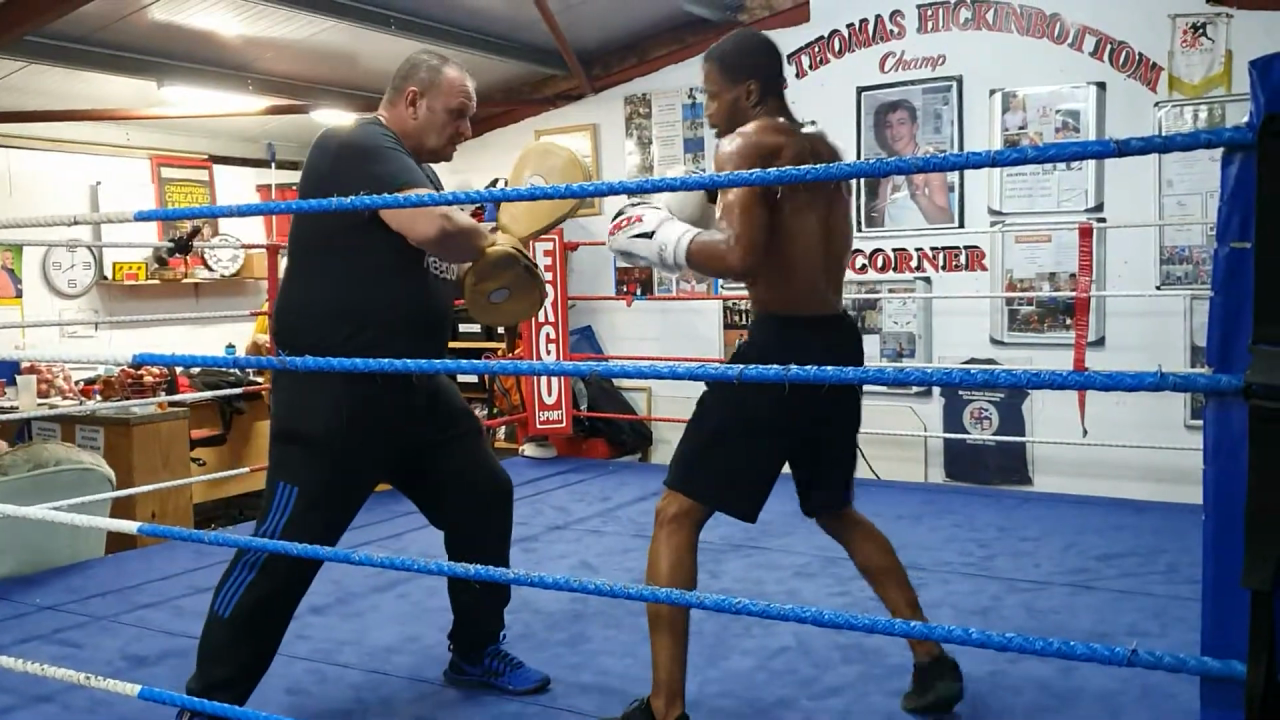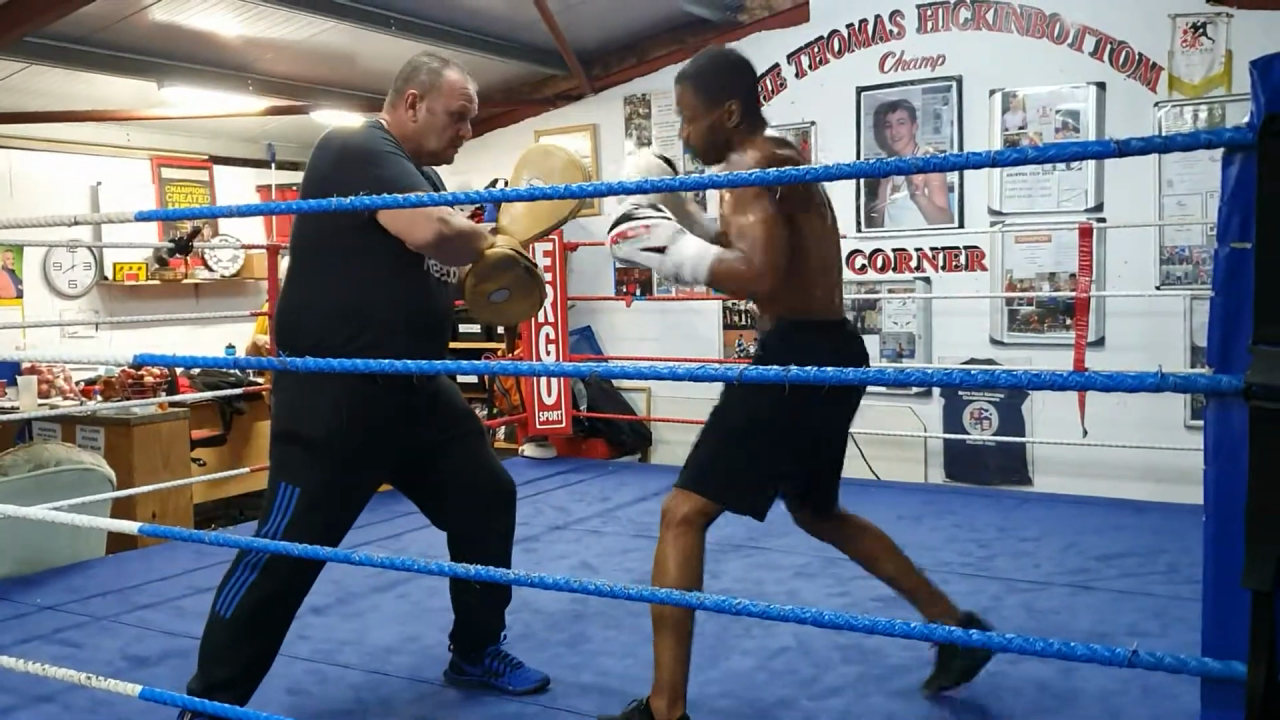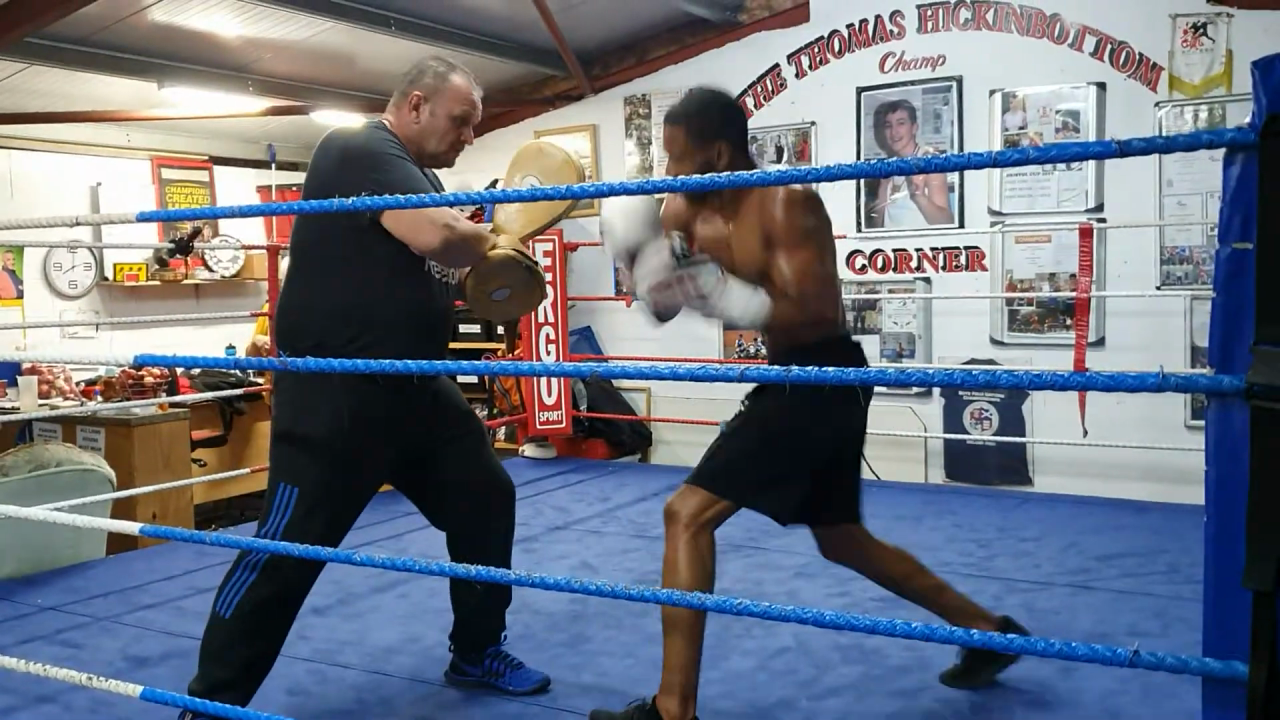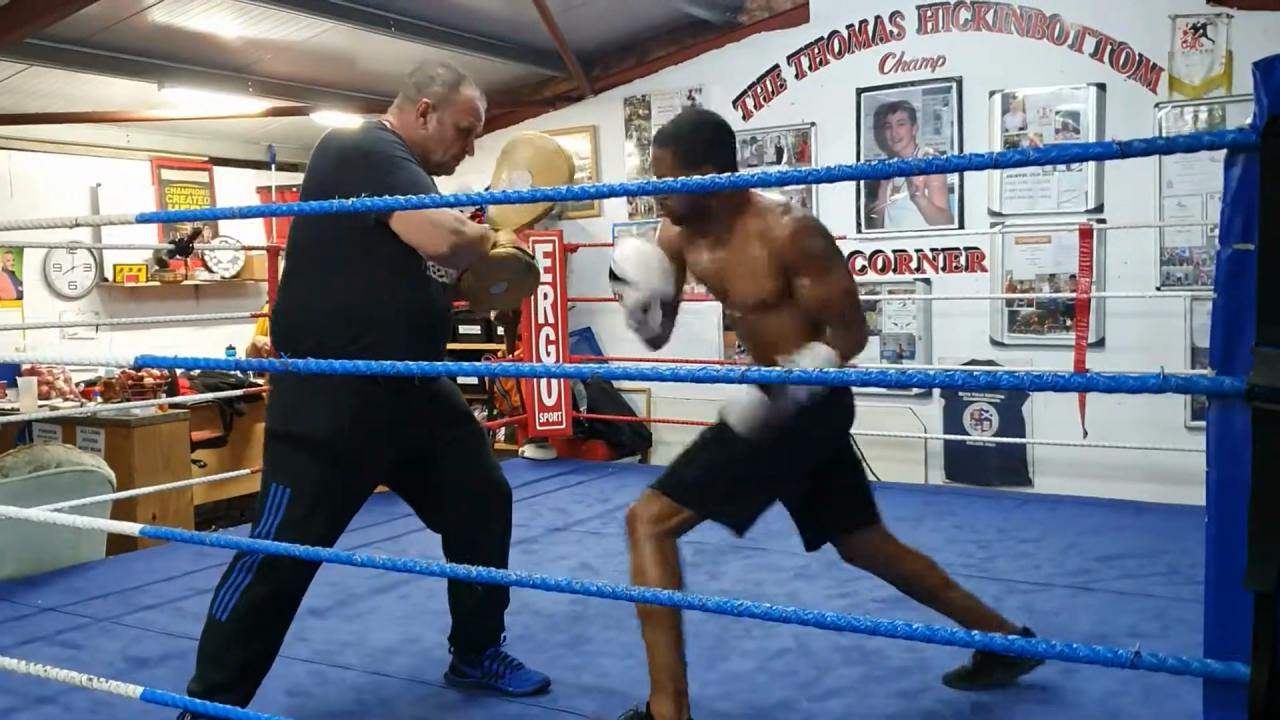
dt=0.1s
person 1, frame 1
left shoulder: (407, 166)
right shoulder: (356, 147)
left elbow: (440, 261)
right elbow: (435, 227)
right wrist: (488, 240)
left hip: (415, 387)
right hip: (334, 391)
left knee: (484, 500)
right knee: (287, 546)
left ankle: (476, 651)
person 1, frame 2
left shoulder: (419, 172)
right shoulder: (357, 150)
left elbow: (441, 266)
right elbow: (431, 231)
right wrist: (487, 242)
left hip: (416, 388)
right hip: (335, 393)
left knee: (488, 502)
right knee: (290, 547)
left ankle: (477, 652)
person 1, frame 3
left shoulder: (419, 172)
right shoulder: (359, 151)
left elbow: (443, 269)
right elbow: (436, 235)
left wrist: (508, 240)
right wrist: (489, 242)
left hip: (416, 388)
right hip: (335, 393)
left knee: (487, 502)
right knee: (290, 548)
left ankle: (477, 652)
person 1, frame 4
left shoulder: (416, 175)
right shoulder: (361, 151)
left elbow: (451, 269)
right elbow: (442, 239)
left wrist: (500, 233)
right wrist: (490, 241)
left hip: (413, 388)
right hip: (328, 393)
left knee: (484, 506)
right knee: (283, 550)
left ankle: (477, 653)
person 2, frame 1
left shoulder: (747, 145)
right shoulder: (823, 152)
left elbow: (740, 256)
left wrist: (659, 237)
right wrist: (687, 228)
left hip: (781, 350)
right hip: (836, 346)
left knee: (676, 517)
right knee: (838, 515)
right ankle: (930, 662)
person 2, frame 2
left shoulder: (764, 167)
right shoulder: (746, 169)
left elbow: (759, 277)
left wrist: (673, 247)
right wrist: (646, 235)
left hip: (807, 357)
right hip: (825, 361)
left knee: (682, 517)
right knee: (821, 516)
right ankle: (954, 625)
person 2, frame 3
left shoulder: (785, 203)
right shoulder: (686, 207)
left elbow: (812, 311)
right elbow: (659, 300)
left wrist: (717, 294)
right wrist: (655, 263)
left hip: (815, 373)
right hip: (807, 376)
left knee: (689, 517)
right knee: (841, 536)
right ankle: (986, 629)
person 2, frame 4
left shoulder: (786, 228)
right shoulder: (677, 230)
left elbow: (850, 325)
right elbow: (652, 334)
left wrist: (786, 389)
right wrist: (640, 291)
left hip: (800, 405)
right hip: (805, 410)
left knee: (648, 526)
right knee: (864, 544)
right ankle: (1000, 638)
